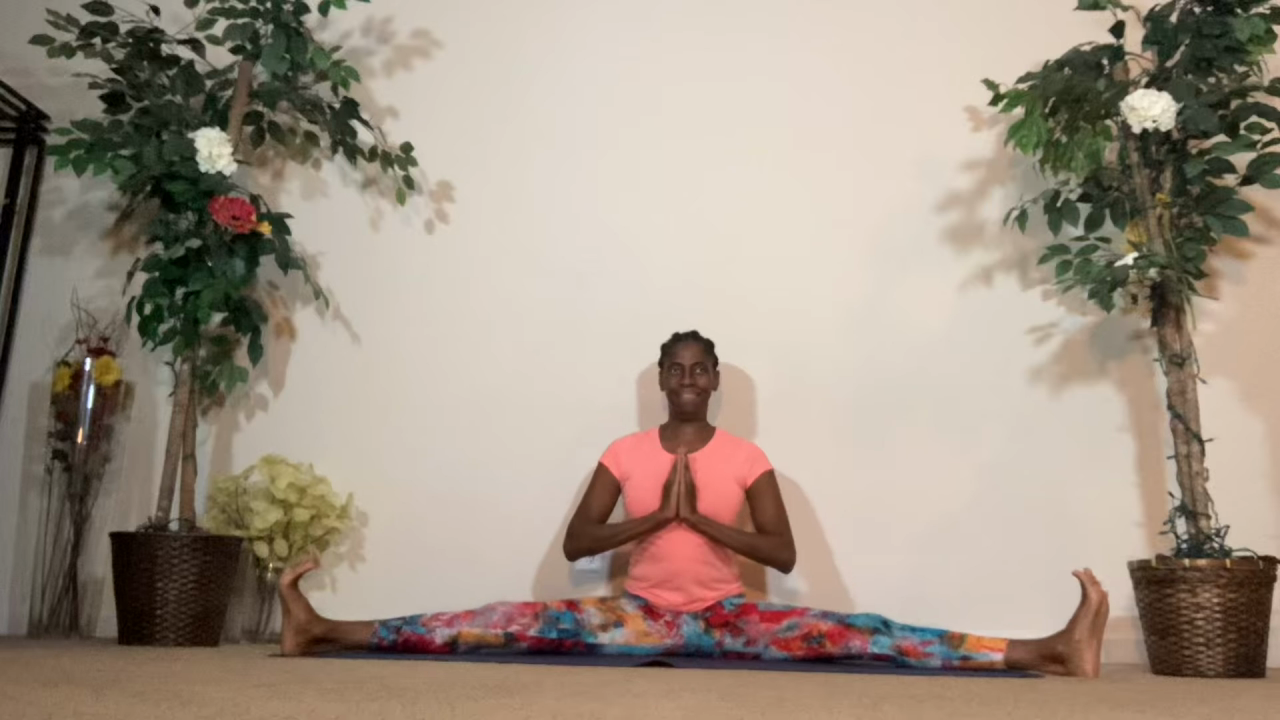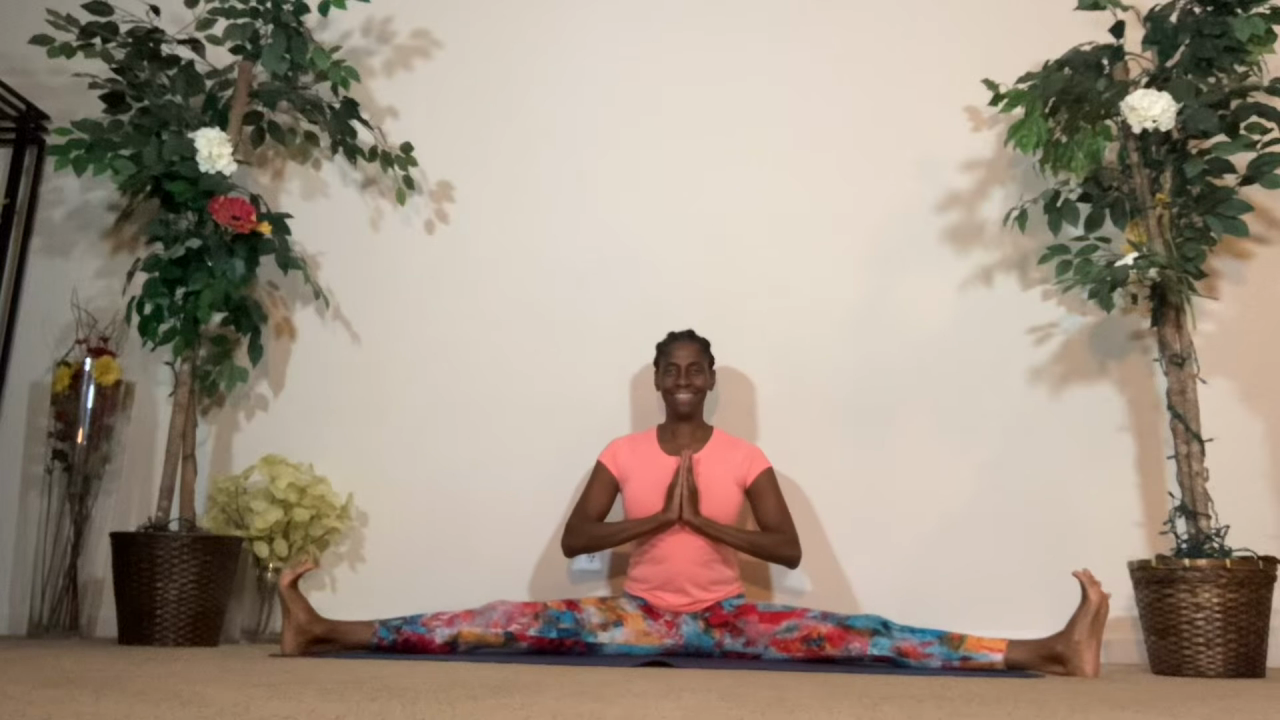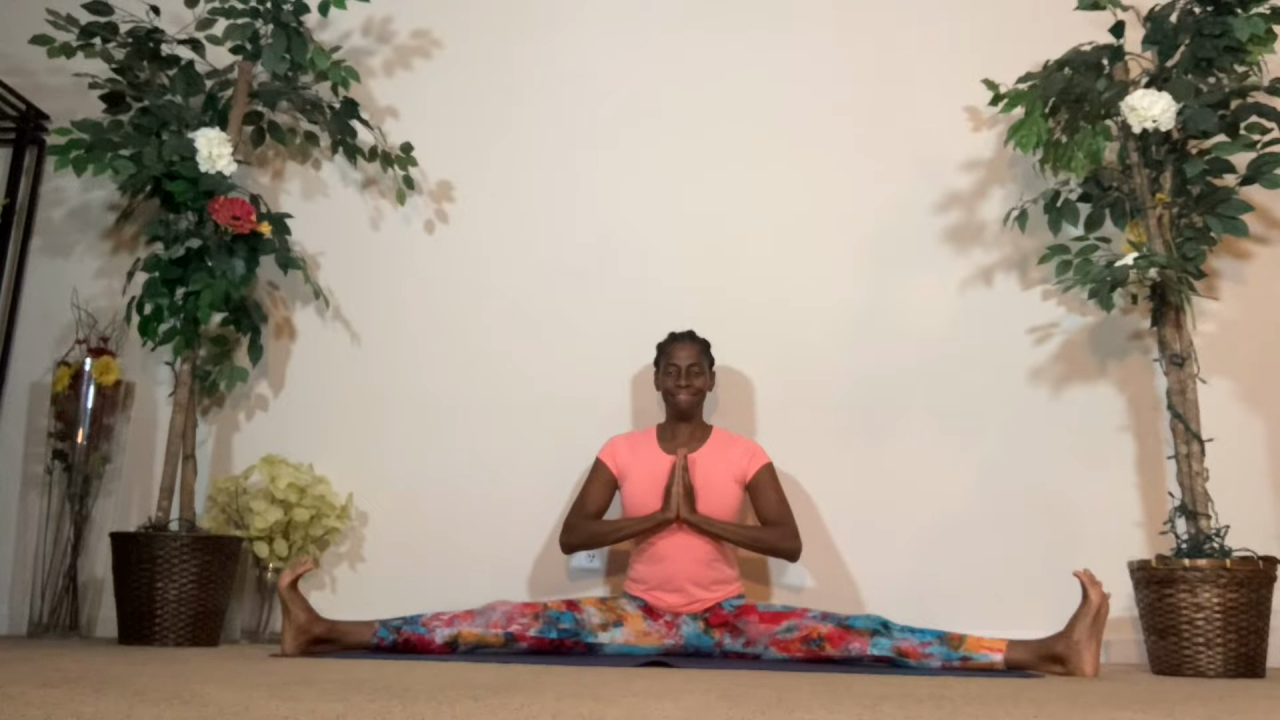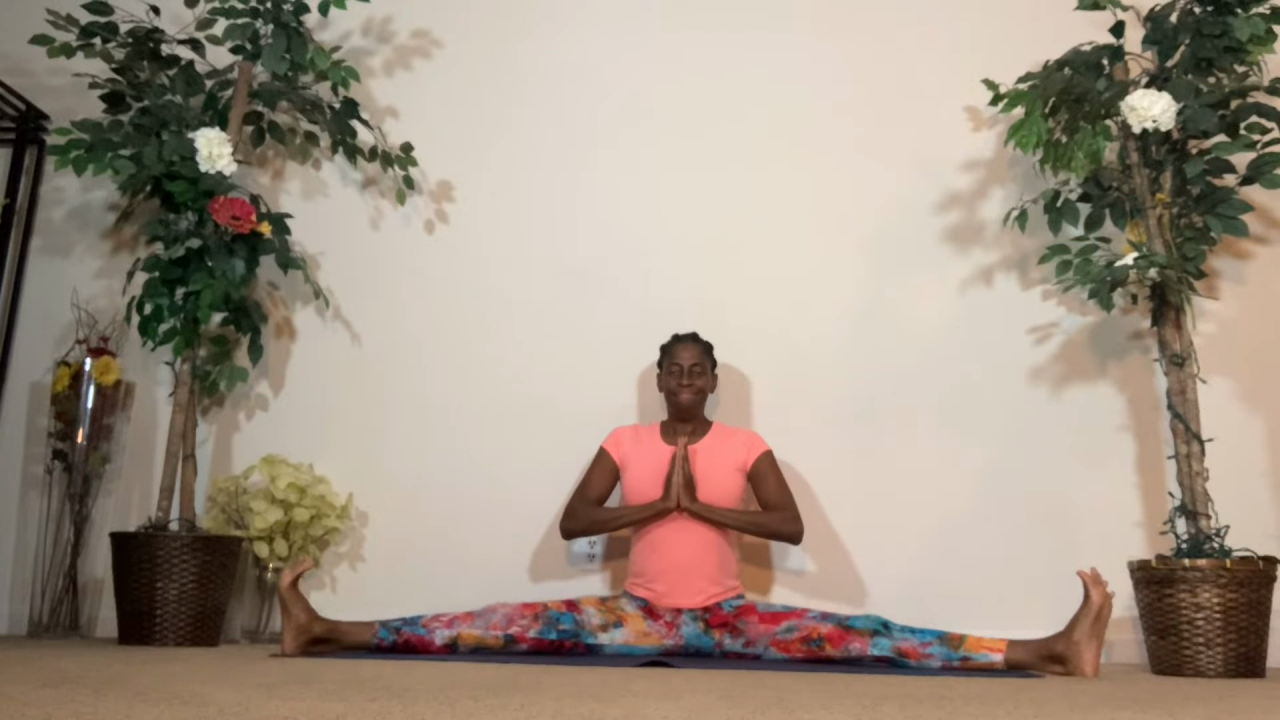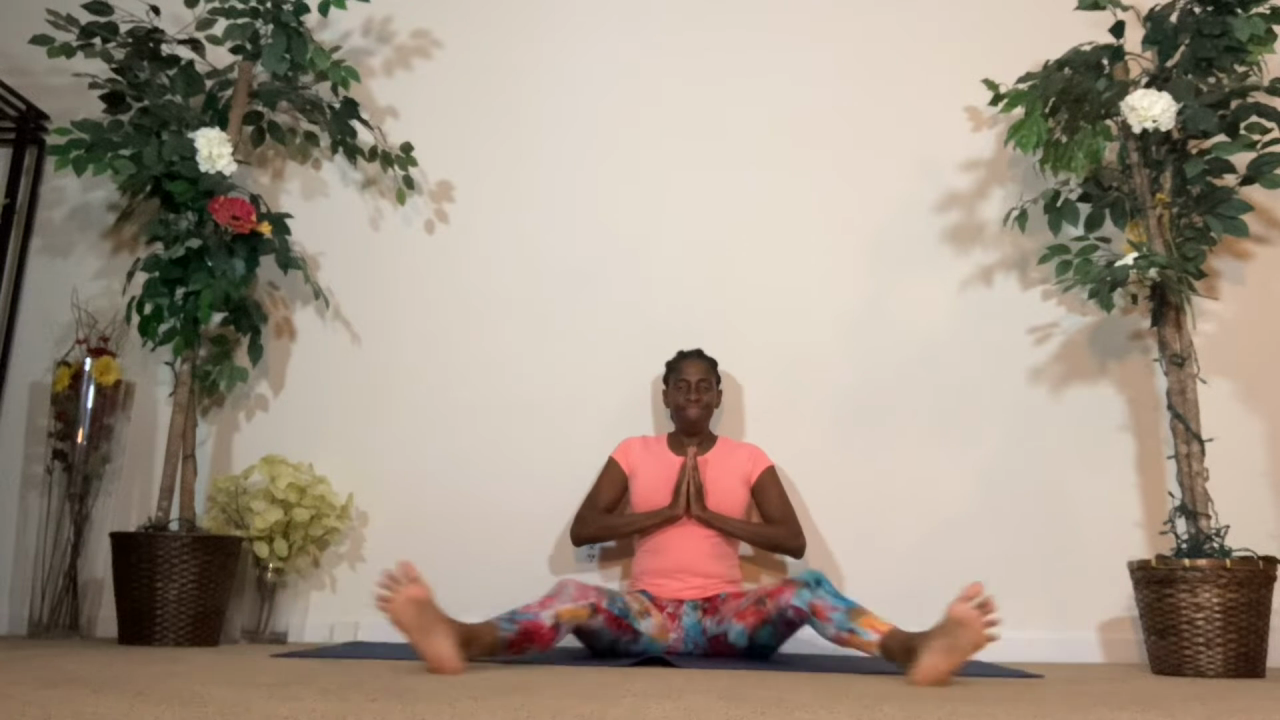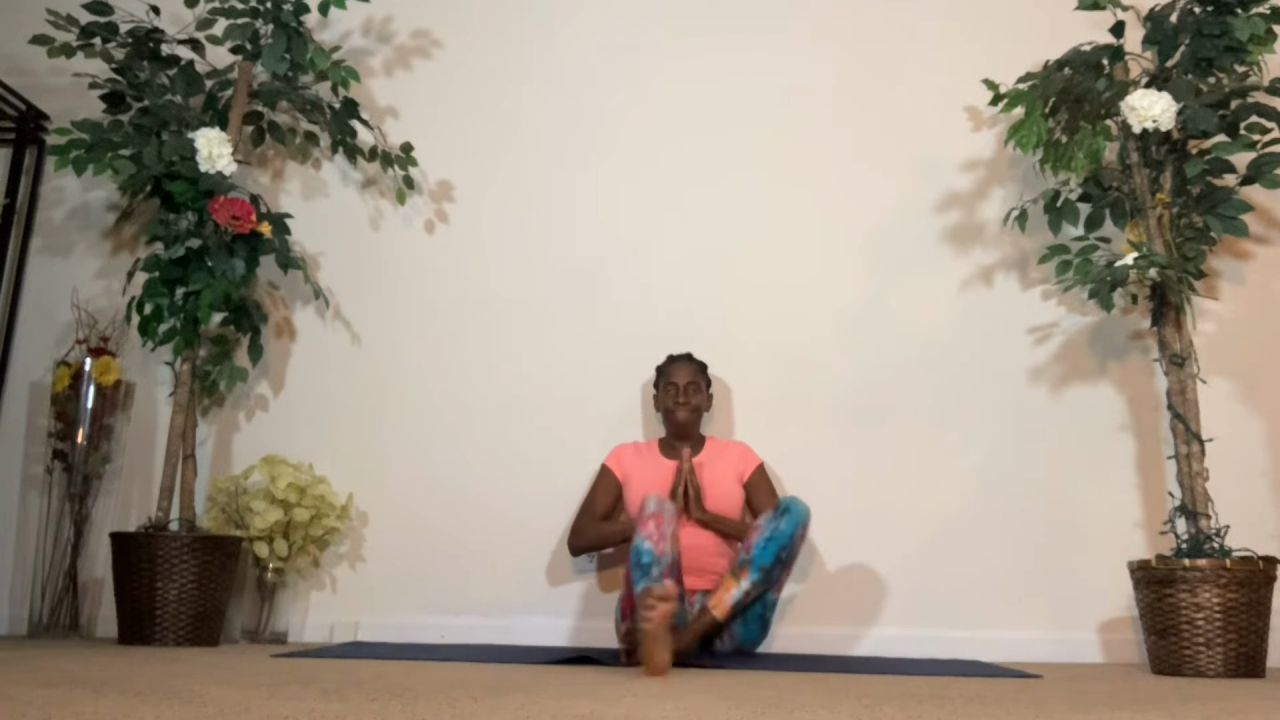
dt=0.7s
person 1, frame 1
left shoulder: (746, 458)
right shoulder: (624, 453)
left elbow: (784, 553)
right elbow: (575, 541)
left wrist: (698, 515)
right wrist: (657, 513)
left hip: (728, 617)
right hip: (639, 616)
left knee: (857, 634)
right knee: (515, 622)
left ankle: (1047, 651)
right ankle: (325, 630)
person 1, frame 2
left shoulder: (744, 457)
right shoulder: (621, 454)
left elbow: (788, 549)
right elbow: (573, 539)
left wrist: (702, 518)
right wrist: (658, 516)
left hip: (728, 619)
right hip: (637, 617)
left knee: (854, 637)
right knee: (513, 623)
left ankle: (1047, 652)
right ankle: (325, 630)
person 1, frame 3
left shoulder: (744, 454)
right shoulder: (621, 451)
left elbow: (789, 542)
right elbow: (571, 536)
left wrist: (700, 516)
right wrist: (655, 515)
left hip: (728, 618)
right hip: (637, 617)
left knee: (857, 636)
right knee: (511, 622)
left ankle: (1048, 651)
right ankle: (324, 630)
person 1, frame 4
left shoulder: (746, 445)
right shoulder: (625, 442)
left elbow: (791, 525)
right elbow: (571, 521)
left wrist: (701, 503)
right wrist: (656, 503)
left hip: (726, 616)
right hip: (638, 615)
left knee: (857, 636)
right knee: (510, 625)
left ankle: (1050, 652)
right ankle: (325, 631)
person 1, frame 5
left shoulder: (748, 458)
right shoulder: (633, 453)
left elbow: (794, 542)
right elbow: (581, 529)
left wrist: (708, 513)
right wrist: (668, 511)
left hip: (727, 618)
right hip: (647, 615)
left knee: (811, 586)
right knee: (575, 592)
left ankle: (915, 653)
right ankle: (463, 642)
person 1, frame 6
left shoulder: (738, 457)
right shoulder: (626, 458)
left elbow: (786, 540)
right elbow: (578, 540)
left wrist: (705, 515)
right wrist: (668, 514)
left hip: (728, 623)
right hip: (662, 608)
left knee: (794, 509)
right knee: (655, 506)
left ankle: (685, 638)
right ankle: (653, 633)
